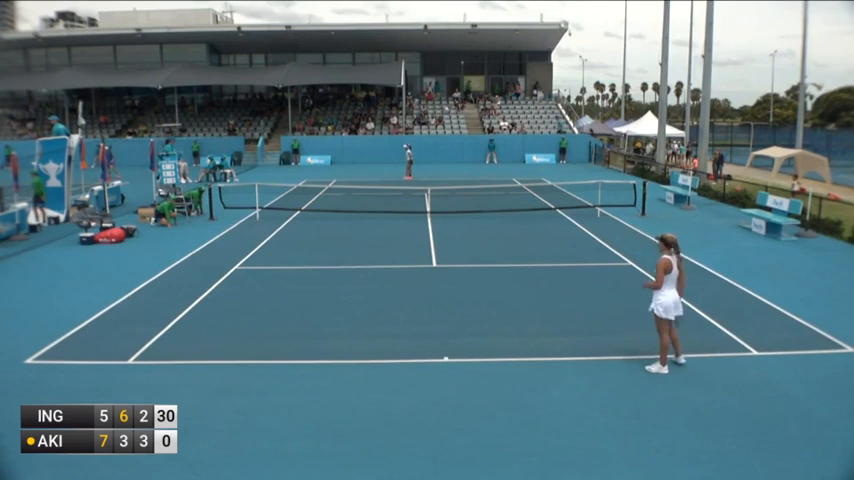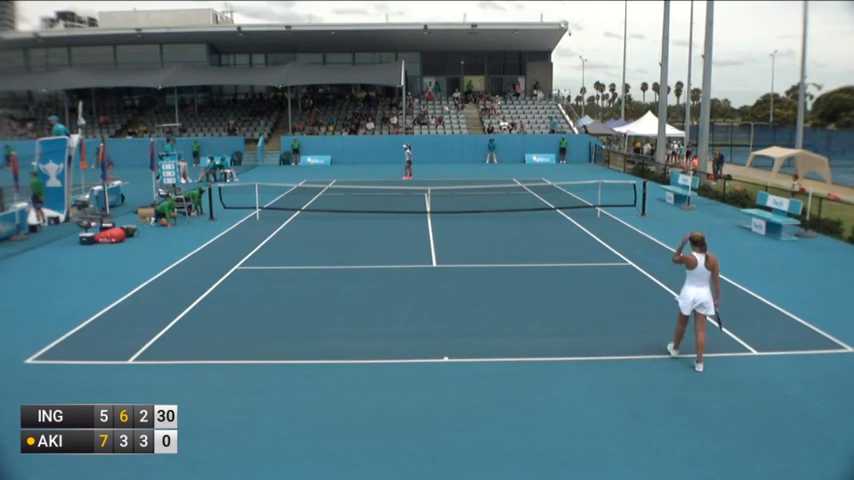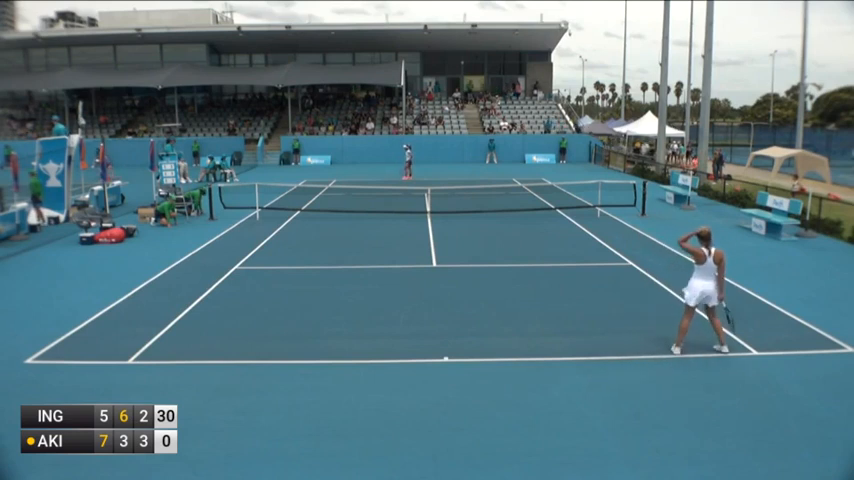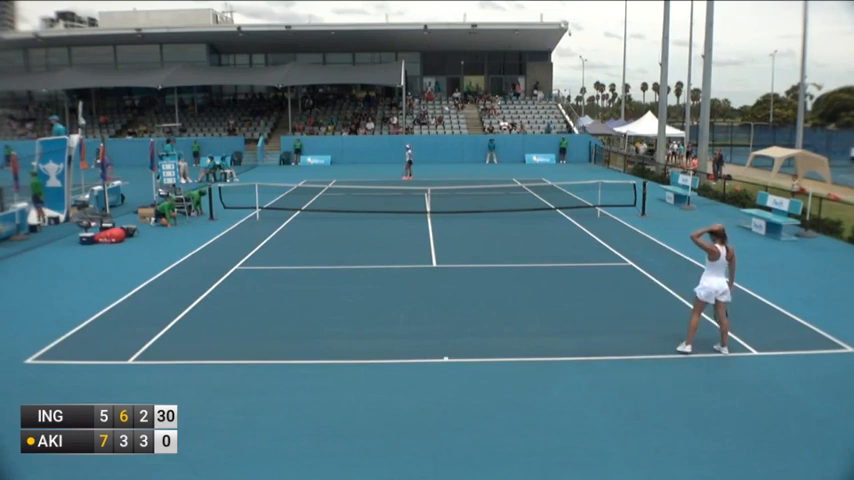
dt=0.7s
person 1, frame 1
left shoulder: (662, 262)
right shoulder: (678, 260)
left elbow: (657, 285)
right elbow: (681, 282)
left wrist: (647, 285)
right wrist: (679, 297)
left hip: (663, 300)
right hip: (674, 297)
left knee: (663, 333)
right knee: (671, 329)
left ankle: (662, 365)
right ankle: (679, 356)
person 1, frame 2
left shoulder: (688, 258)
right shoulder: (713, 259)
left elbow: (675, 259)
right elbow: (716, 281)
left wrist: (682, 244)
right wrist: (717, 297)
left hip: (689, 294)
right hip: (704, 296)
left knee: (681, 324)
right knee: (700, 330)
left ankle: (674, 349)
right ankle: (699, 363)
person 1, frame 3
left shoulder: (698, 253)
right shoulder: (720, 254)
left elbow: (680, 242)
right elbow: (721, 276)
left wrist: (694, 233)
right wrist: (721, 292)
left hip: (695, 288)
right hip: (710, 288)
left knee: (686, 317)
right knee: (713, 317)
left ankle: (677, 346)
right ankle: (723, 345)
person 1, frame 4
left shoulder: (712, 249)
right shoulder: (730, 251)
left elbow: (693, 236)
right elbow: (732, 271)
left wrist: (708, 229)
right wrist: (731, 286)
left hip: (708, 285)
right hip: (722, 285)
left knee: (695, 314)
right knee: (722, 316)
left ankle: (687, 345)
right ankle: (723, 346)
